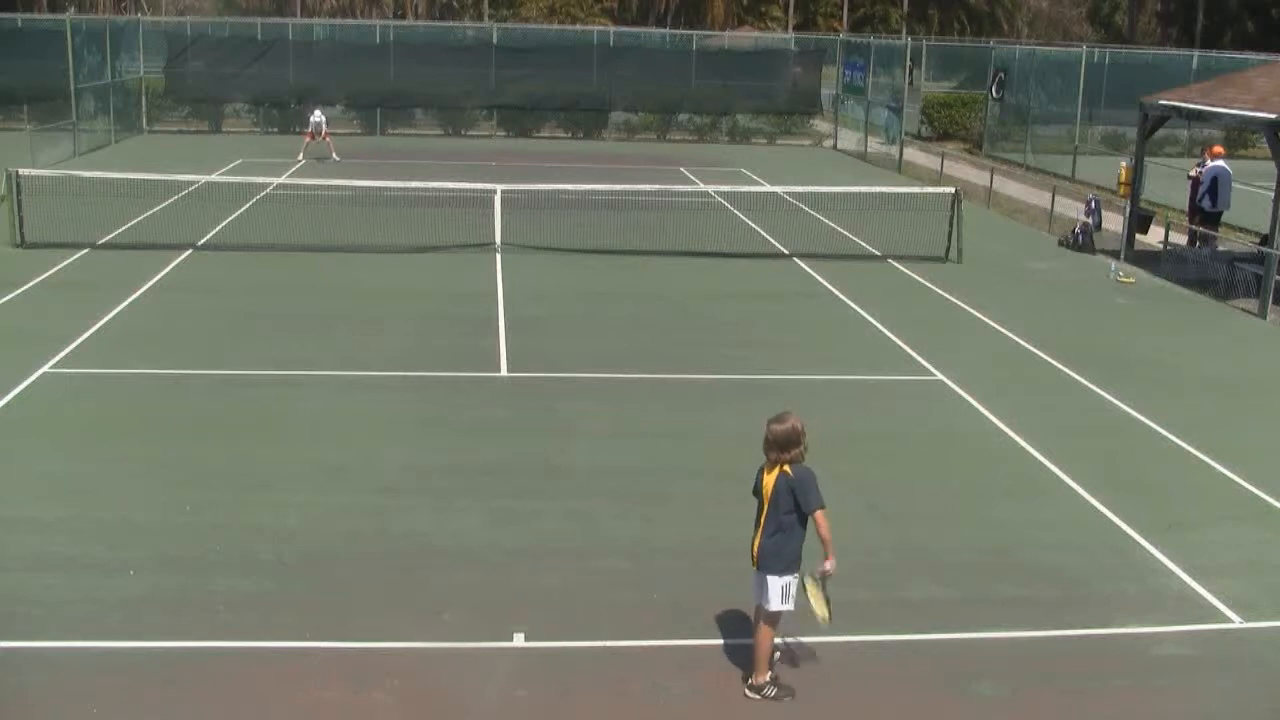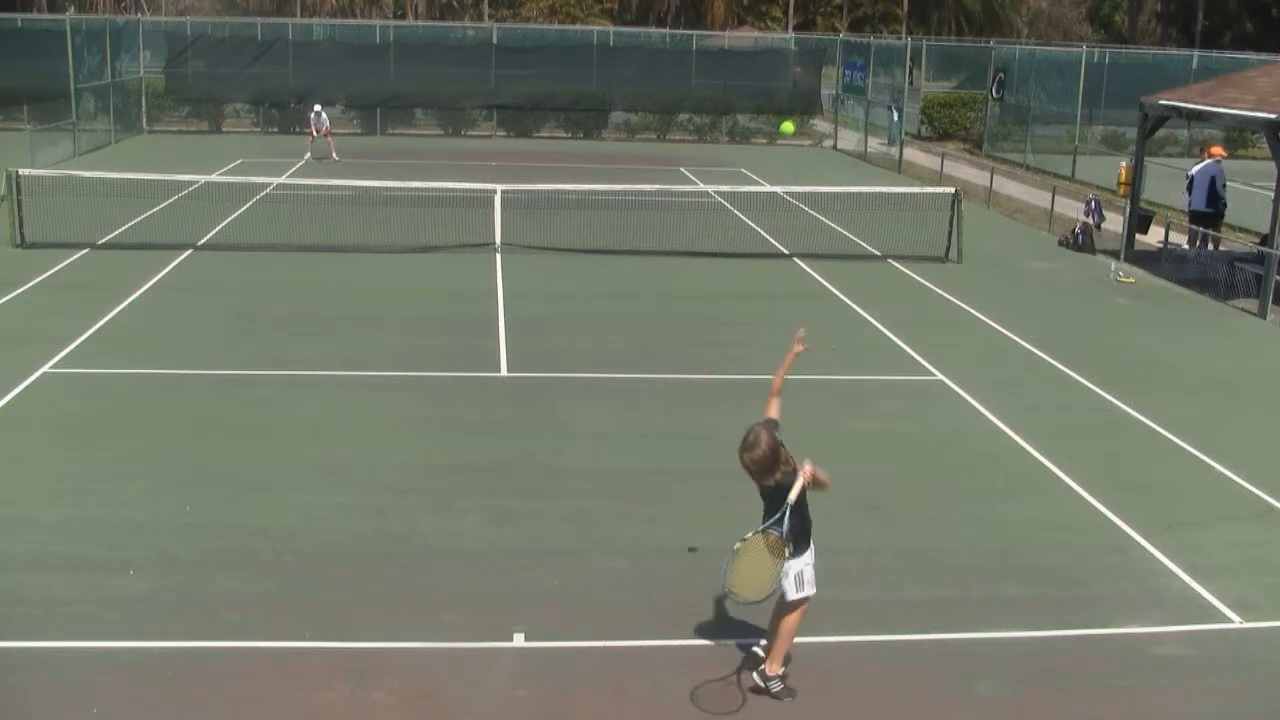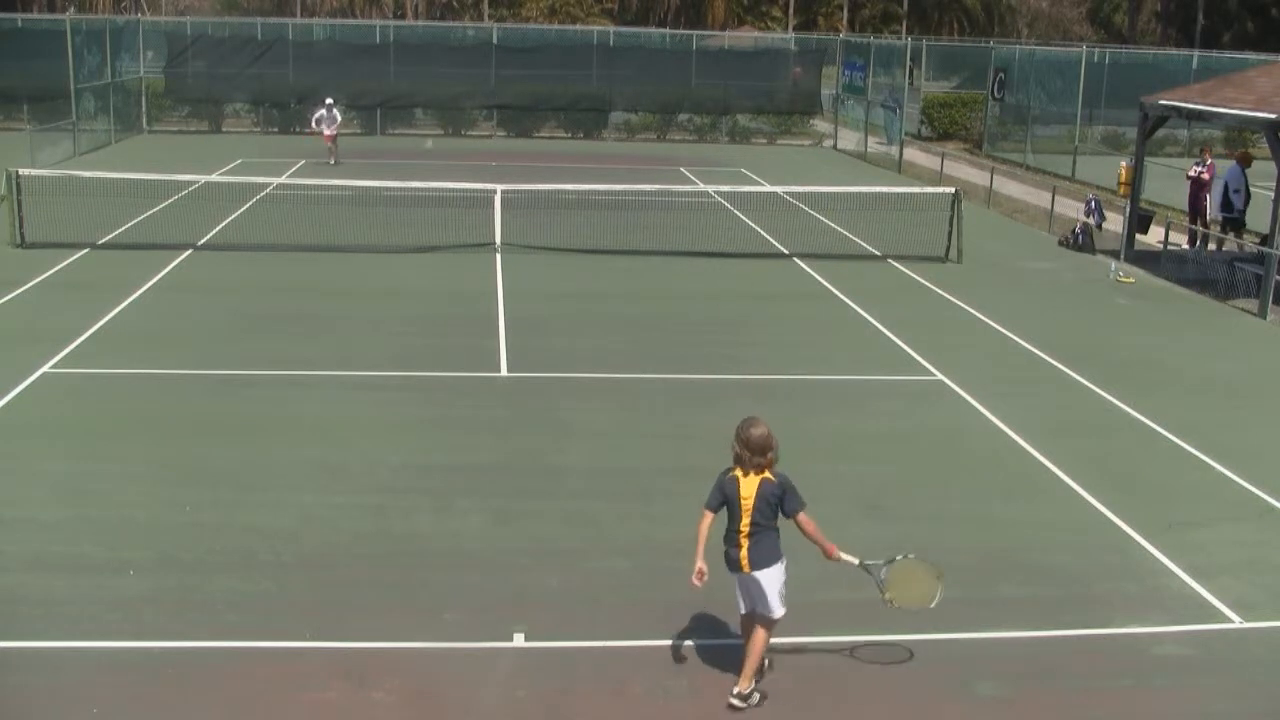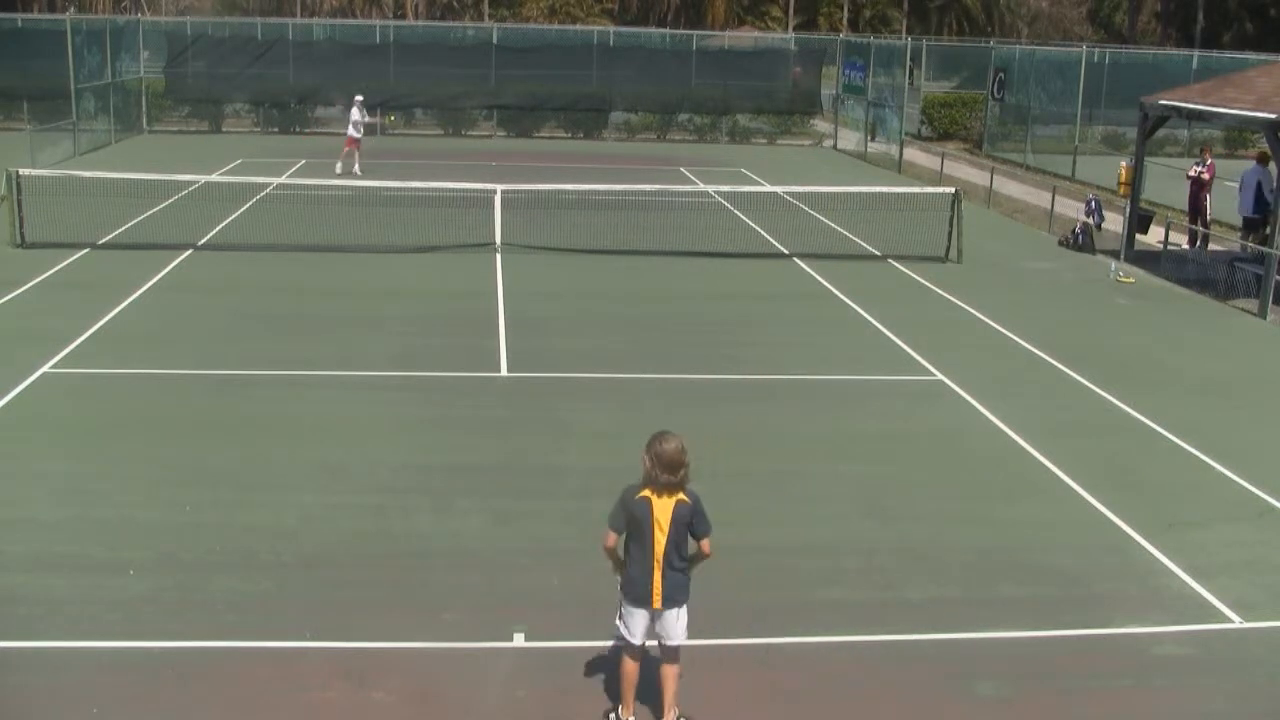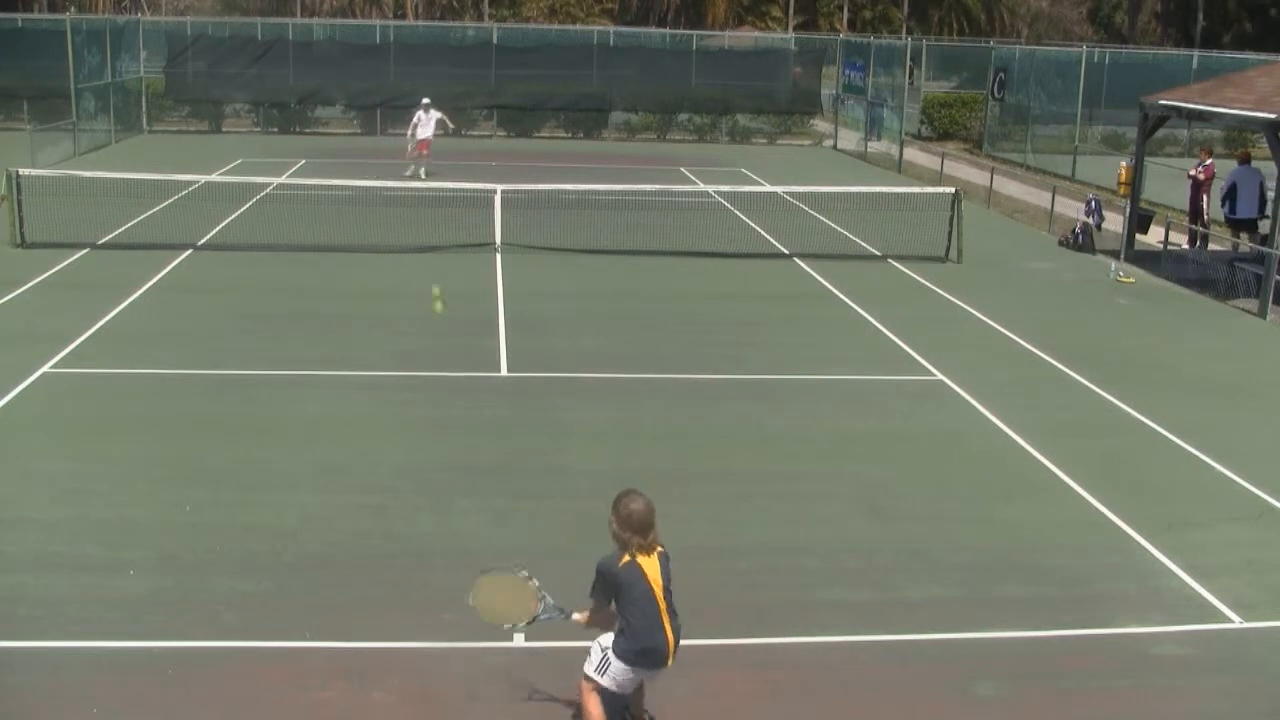
dt=1s
person 1, frame 1
left shoulder: (766, 470)
right shoulder: (802, 475)
right elbow: (819, 518)
right wrist: (829, 555)
left hip: (764, 551)
right hip: (781, 559)
left knee: (765, 610)
right knee: (770, 617)
left ankle: (765, 655)
right ankle: (759, 680)
person 1, frame 2
left shoulder: (758, 460)
right shoulder: (784, 475)
left elbow: (774, 395)
right elbow: (825, 484)
left wrist: (791, 356)
right wrist: (809, 476)
right hip: (793, 546)
left knee: (791, 595)
right knee: (797, 606)
left ankle: (770, 644)
right ankle: (770, 670)
person 1, frame 3
left shoulder: (726, 479)
right shoulder: (778, 483)
left elbow: (705, 519)
right elbow: (802, 521)
left wrist: (699, 559)
right wrist: (827, 547)
left hip: (735, 559)
right hip: (767, 562)
left knee: (748, 615)
right knee: (765, 621)
left ankle: (756, 665)
right ankle: (743, 688)
person 1, frame 4
left shoulder: (631, 496)
right shoulder: (690, 501)
left elbow: (610, 544)
right elbow: (705, 550)
left wrist: (619, 563)
left hip: (636, 590)
right hip: (674, 591)
left knee: (631, 650)
right knee: (670, 654)
person 1, frame 5
left shoulder: (611, 566)
right shoulder: (661, 554)
left elbow: (601, 613)
left wrist: (587, 619)
left hip: (638, 650)
right hip: (667, 646)
left knee: (589, 687)
